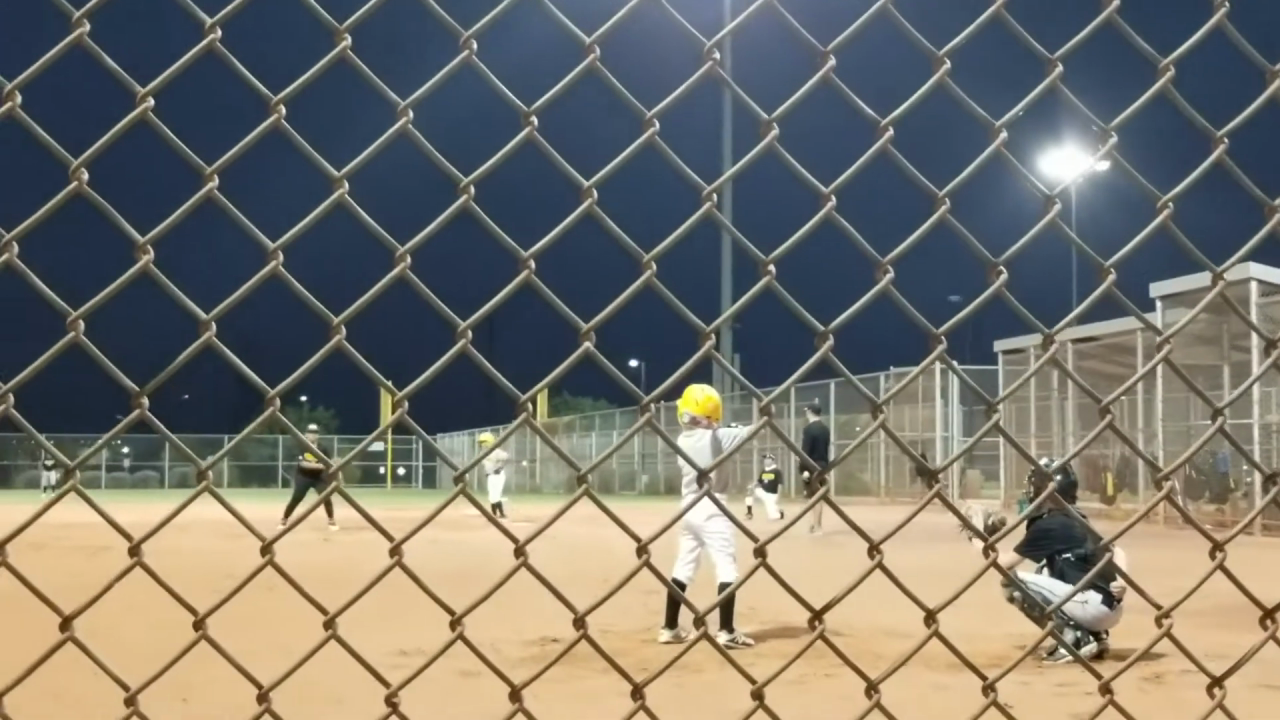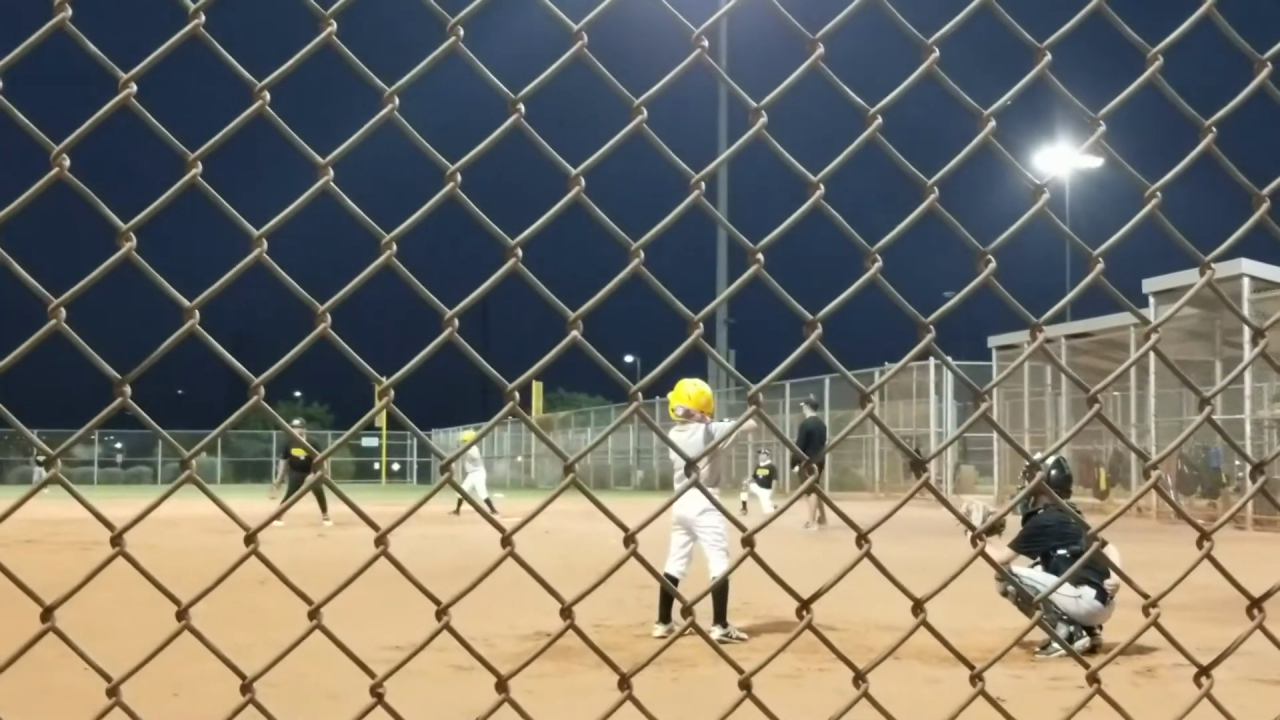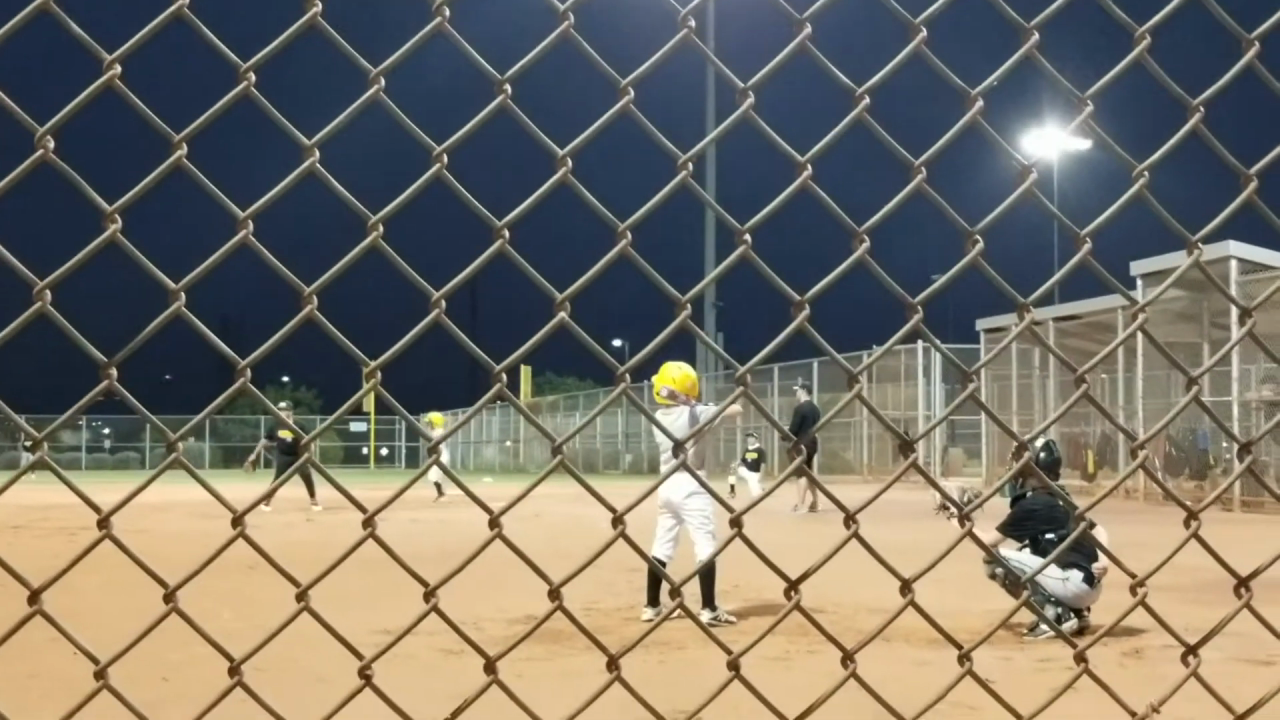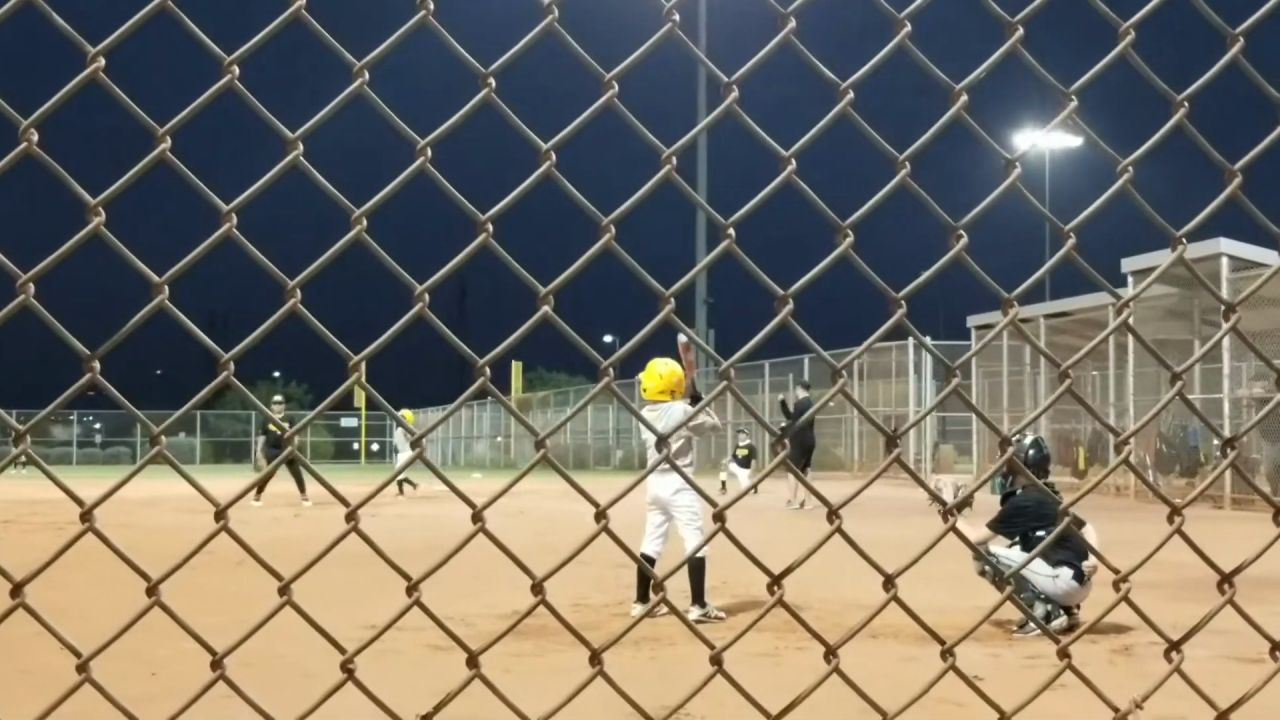
dt=0.4s
person 1, frame 1
left shoulder: (682, 439)
right shoulder: (717, 437)
right wrist: (742, 428)
left hip: (688, 509)
right hip: (711, 509)
left knee: (682, 568)
right knee: (727, 568)
left ankle: (670, 628)
right ankle: (726, 632)
person 1, frame 2
left shoulder: (674, 434)
right shoulder: (709, 431)
right elbow: (751, 424)
right wrist: (721, 423)
left hip: (680, 503)
right hip: (703, 504)
left knee: (675, 562)
right knee: (720, 563)
left ankle: (663, 623)
right ankle: (720, 626)
person 1, frame 3
left shoulder: (659, 417)
right shoulder: (695, 413)
right elbow: (736, 409)
right wrist: (707, 408)
left hip: (667, 486)
right hip: (690, 487)
left knee: (662, 546)
right knee: (706, 546)
left ankle: (652, 606)
right ankle: (709, 610)
person 1, frame 4
left shoulder: (646, 413)
right shoulder: (681, 411)
right elbow: (714, 425)
right wrist: (700, 403)
left hip: (655, 483)
right hip: (679, 484)
left knee: (651, 542)
right knee: (696, 543)
left ankle: (642, 602)
right ankle: (698, 606)
person 2, frame 1
left shoulder: (1046, 525)
right shoulder: (1078, 522)
left elbow: (1005, 563)
right elbow: (1117, 553)
left wrist: (978, 540)
right wrist: (1121, 582)
left hip: (1094, 607)
right hip: (1108, 608)
left knee: (1013, 582)
right knee: (1043, 575)
left ankle: (1075, 637)
right ankle: (1094, 635)
person 2, frame 2
left shoulder: (1042, 521)
right shoulder: (1071, 517)
left elbow: (1000, 558)
right elbow: (1110, 549)
right wrist: (1115, 578)
left hip: (1088, 601)
right hip: (1099, 601)
left knee: (1007, 576)
left ankle: (1067, 632)
right ankle: (1088, 629)
person 2, frame 3
left shoulder: (1030, 505)
right shoulder: (1059, 501)
left elbow: (987, 541)
right elbow: (1098, 531)
left wrist: (957, 520)
right wrist: (1102, 560)
left hip: (1074, 584)
right hip: (1086, 587)
left knee: (993, 559)
left ankle: (1055, 613)
right ankle: (1075, 612)
person 2, frame 4
left shoulder: (1021, 502)
right shoulder: (1049, 497)
left elbow: (976, 538)
right elbow: (1087, 529)
right wrist: (1092, 559)
left hip: (1065, 581)
right hip: (1076, 582)
left knee: (985, 555)
left ankle: (1044, 611)
right ankle: (1065, 610)
